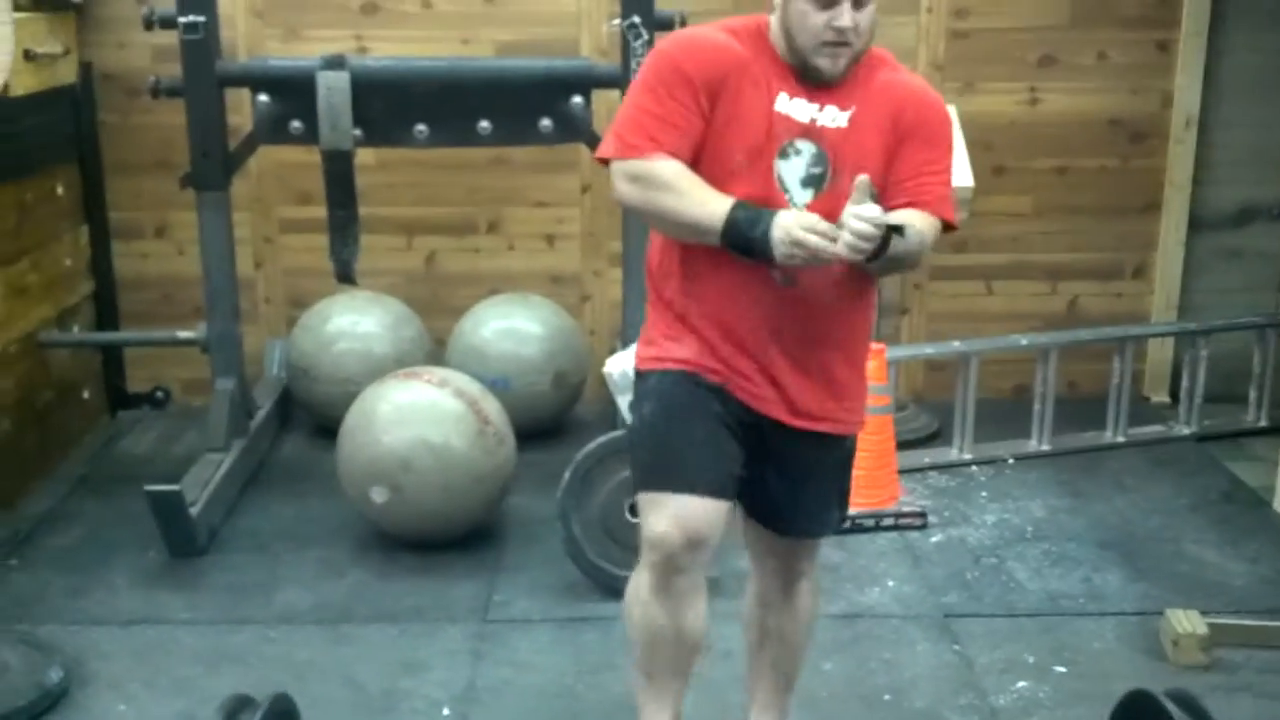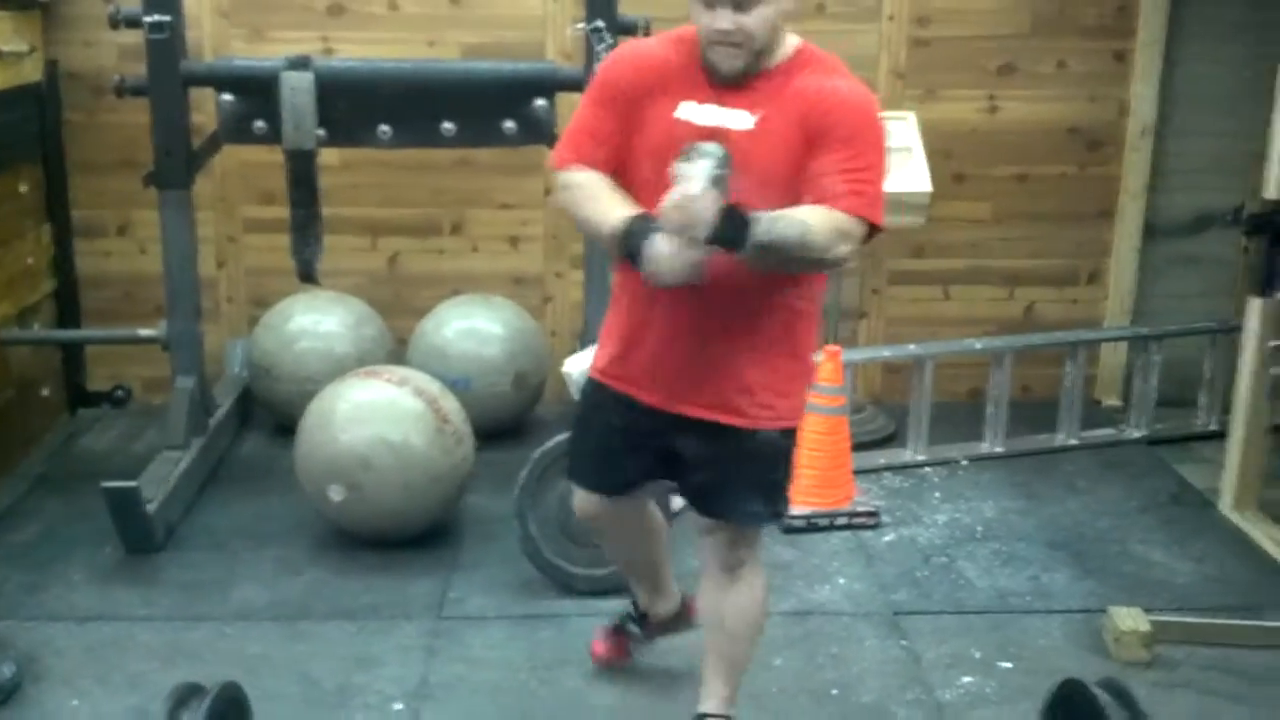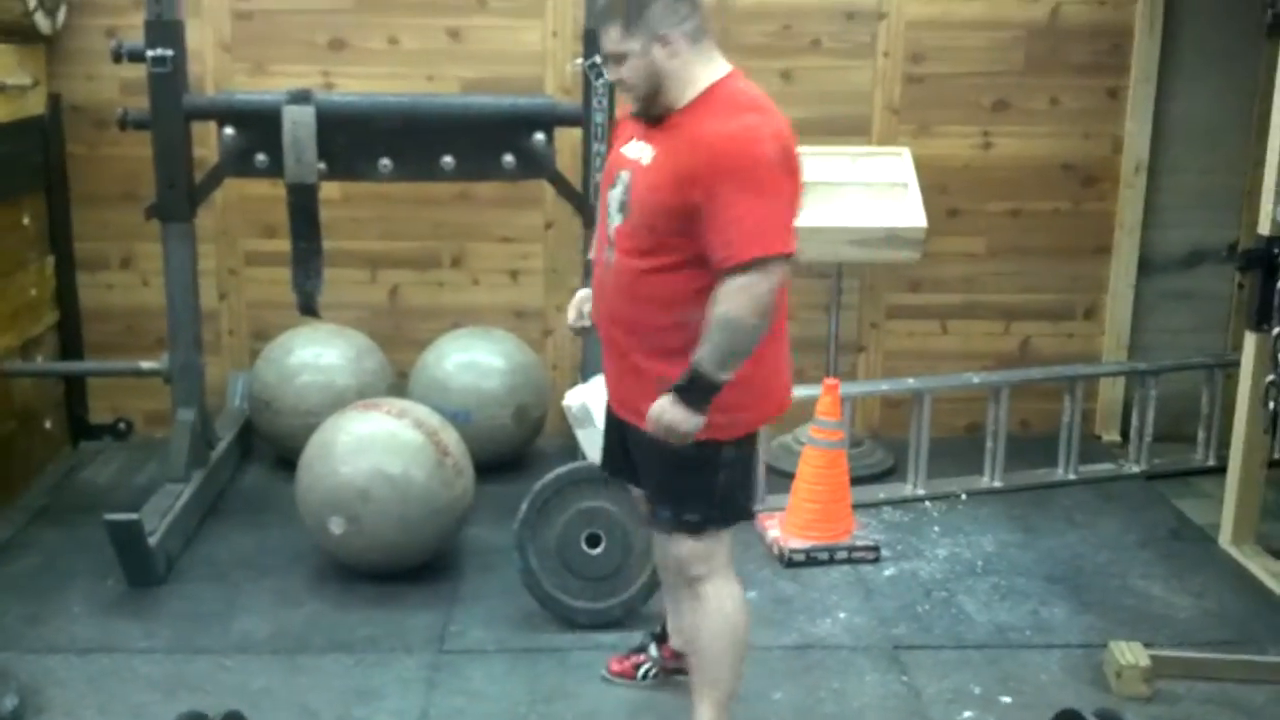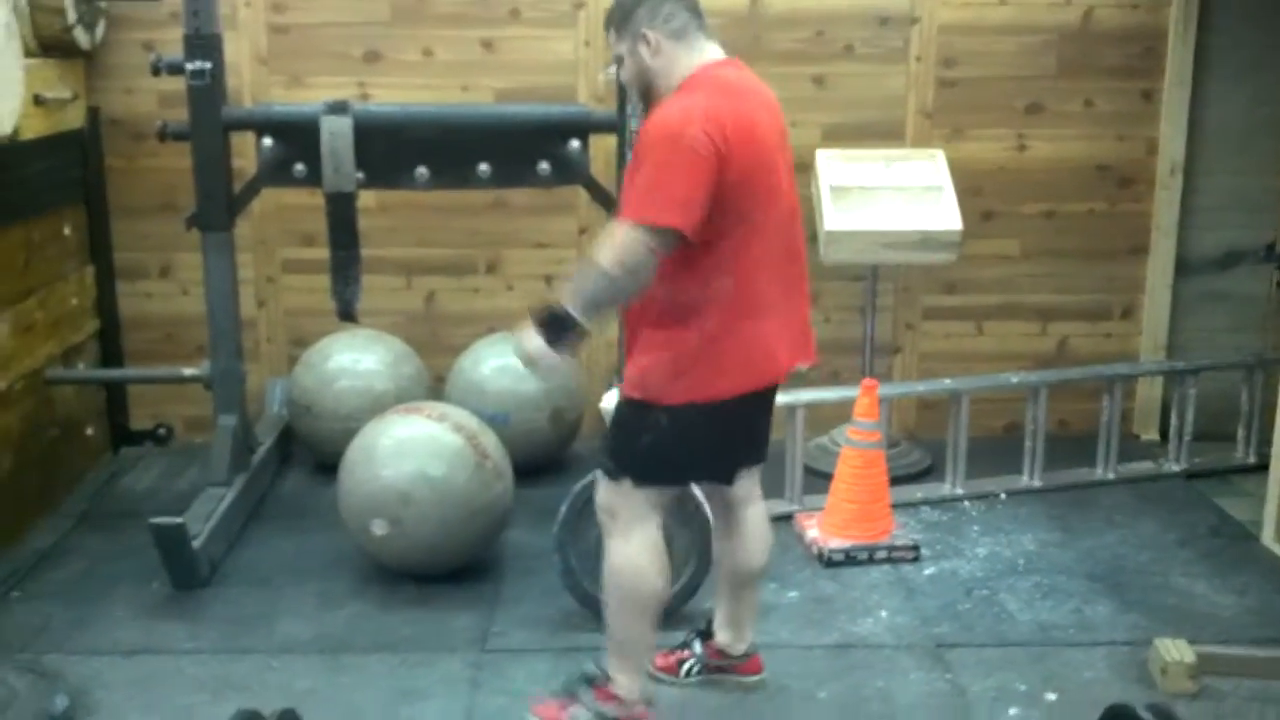
dt=0.3s
person 1, frame 1
left shoulder: (912, 104)
right shoulder: (697, 59)
left elbow: (922, 233)
right elbow: (636, 176)
left wrist: (882, 237)
right wrist: (759, 231)
left hip: (818, 386)
right hip: (694, 359)
left knee: (787, 560)
right knee: (676, 535)
person 1, frame 2
left shoulder: (838, 103)
right shoulder: (637, 70)
left elbow: (838, 234)
right elbow: (573, 179)
left wrist: (729, 227)
right wrist: (643, 239)
left hip: (749, 383)
right hip: (635, 360)
left knee: (733, 549)
right knee: (598, 504)
right ankle: (659, 605)
person 1, frame 3
left shoulder: (736, 140)
right shoulder: (648, 114)
left elbow: (756, 278)
left wrist: (698, 388)
right wrist: (598, 286)
left hip: (699, 395)
right hip: (647, 378)
left knee: (691, 556)
right knee: (673, 523)
right ankle: (682, 643)
person 1, frame 4
left shoulder: (686, 120)
right shoulder: (739, 91)
left elbow: (637, 244)
left wrist: (557, 322)
left hip: (696, 356)
right hip: (748, 342)
left knee: (626, 508)
right knee: (737, 492)
right ankle: (732, 644)
